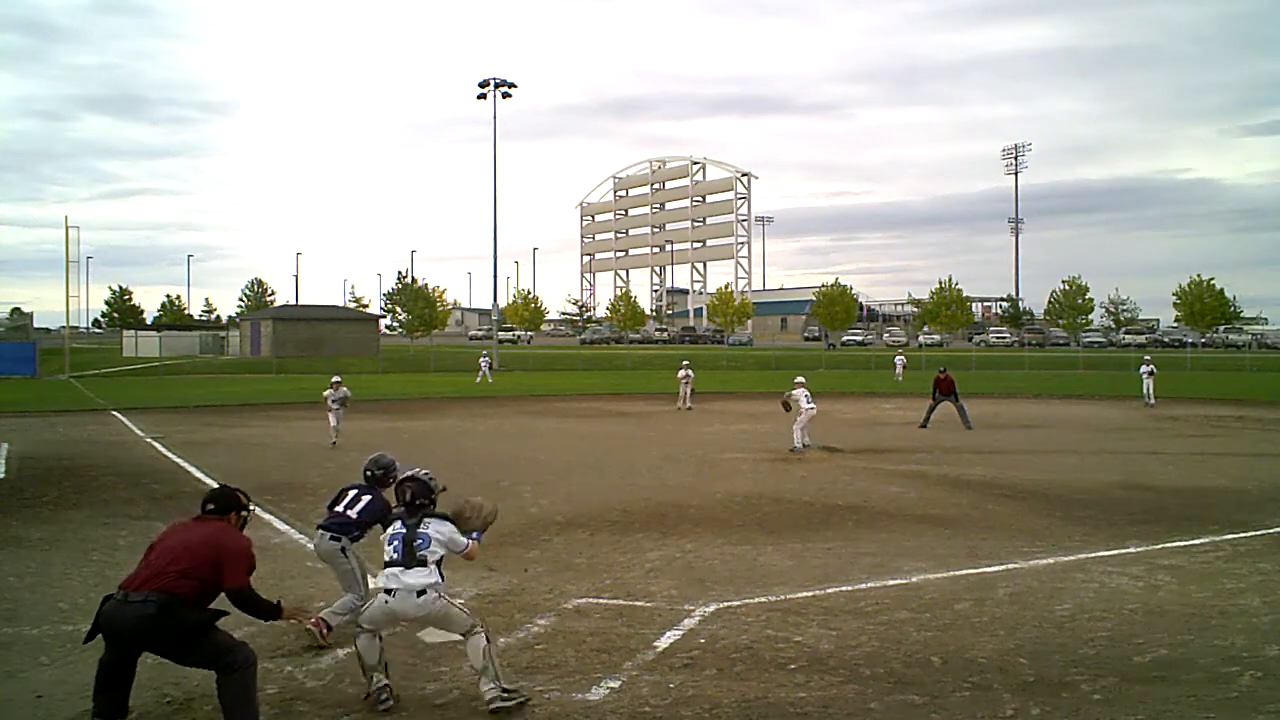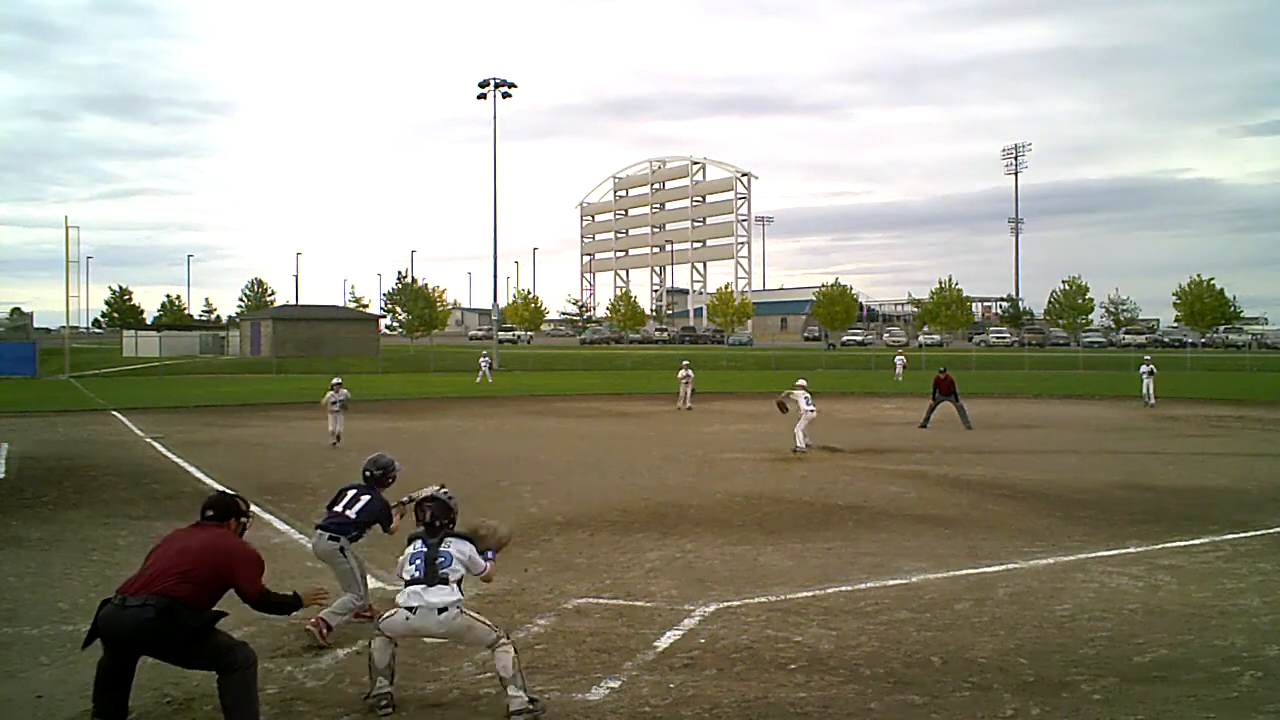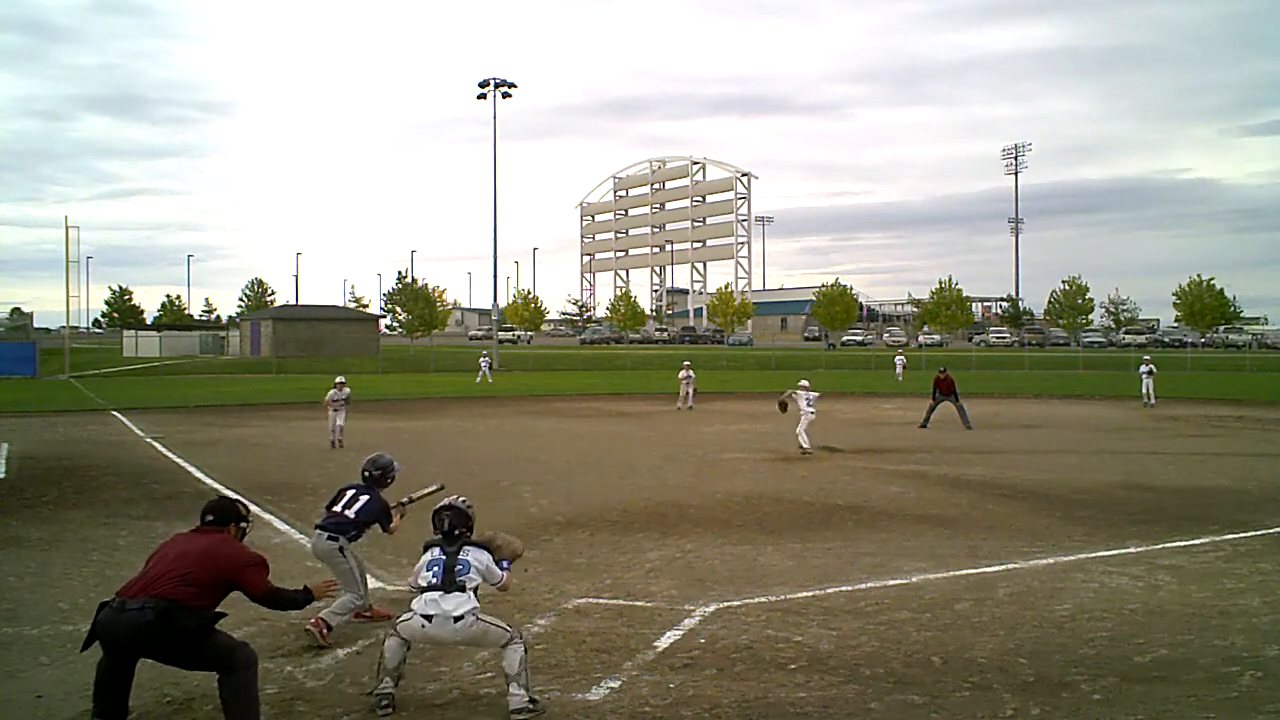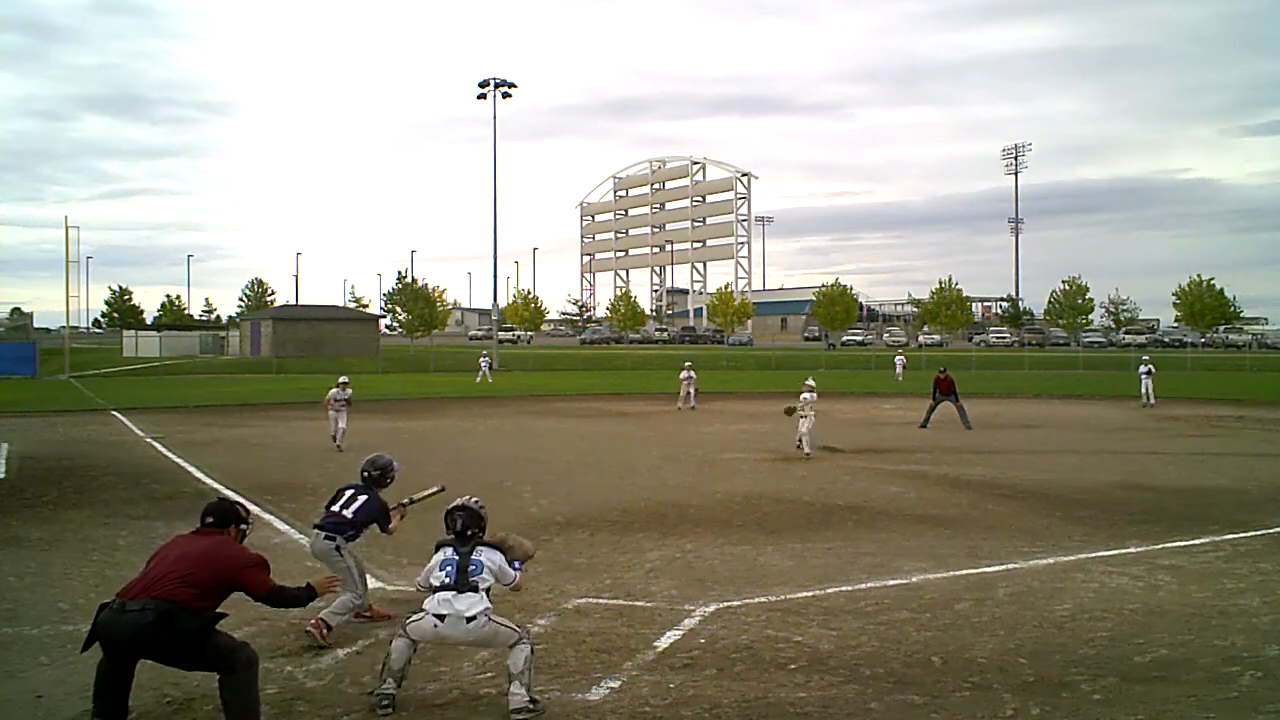
dt=0.1s
person 1, frame 1
left shoulder: (175, 529)
right shoulder: (233, 540)
right elbow: (240, 595)
right wrist: (278, 611)
left hip: (114, 612)
right hip: (158, 617)
left knee: (119, 653)
right knee: (239, 660)
person 1, frame 2
left shoulder: (175, 536)
right shoulder: (234, 547)
right elbow: (258, 598)
right wrist: (298, 600)
left hip: (113, 616)
right hip: (154, 620)
left knee: (117, 657)
right knee: (239, 660)
person 1, frame 3
left shoulder: (175, 541)
right shoulder: (235, 552)
right elbow: (268, 596)
right wrist: (308, 595)
left hip: (112, 619)
right hip: (153, 624)
left knee: (118, 654)
right knee: (240, 660)
person 1, frame 4
left shoulder: (175, 543)
right shoulder: (235, 554)
right elbow: (271, 595)
right wrist: (311, 591)
left hip: (112, 620)
right hip: (153, 625)
left knee: (118, 656)
right knee: (241, 660)
person 2, frame 1
left shoulder: (395, 528)
right shoulder: (441, 525)
right elbow: (470, 553)
right wrist: (475, 534)
left hip: (392, 597)
right hip: (426, 597)
left knee: (366, 629)
right knee: (474, 630)
left ankle: (380, 688)
right ankle: (494, 692)
person 2, frame 2
left shoulder: (412, 546)
right shoulder: (461, 545)
right elbow: (488, 575)
right wrist: (491, 554)
left hip: (411, 615)
right hip: (447, 615)
left knee: (382, 633)
right knee: (499, 641)
left ankle: (382, 695)
right ankle: (518, 702)
person 2, frame 3
left shoulder: (430, 554)
right shoulder: (480, 554)
left elbow: (414, 584)
right elbow: (504, 585)
right wrist: (506, 562)
left hip: (426, 624)
right hip: (464, 624)
left knee: (397, 634)
right knee: (513, 640)
left ankle: (384, 694)
right ankle: (519, 702)
person 2, frame 4
left shoulder: (441, 554)
right shoulder: (492, 554)
left elbow: (421, 585)
right elbow: (517, 585)
right wrist: (517, 562)
left hip: (437, 624)
right hip: (475, 625)
left knee: (406, 634)
right knee: (520, 640)
left ankle: (385, 695)
right ankle: (520, 702)
person 3, frame 1
left shoulder: (351, 488)
right shoulder: (381, 503)
left elbow: (330, 510)
left hip: (320, 539)
right hip: (337, 545)
left knee: (359, 569)
right knee: (355, 594)
left ankle: (362, 609)
right ankle: (321, 623)
person 3, frame 2
left shoulder: (350, 488)
right shoulder: (380, 503)
right elbow: (391, 530)
right wrist: (399, 513)
left hip: (319, 538)
right hip: (336, 544)
left knee: (358, 569)
right knee: (355, 594)
left ankle: (364, 609)
right ankle: (321, 623)
person 3, frame 3
left shoulder: (349, 488)
right shoulder: (379, 503)
right elbow: (390, 529)
right wrist: (398, 514)
left hip: (319, 538)
right hip: (335, 544)
left knee: (358, 569)
right knee: (355, 594)
left ankle: (363, 609)
right ankle: (321, 623)
person 3, frame 4
left shoulder: (348, 488)
right shoulder: (377, 503)
right elbow: (390, 530)
right wrist: (399, 515)
left hip: (318, 538)
right hip: (333, 544)
left knee: (357, 568)
right knee: (354, 593)
left ankle: (364, 609)
right ankle: (321, 624)
